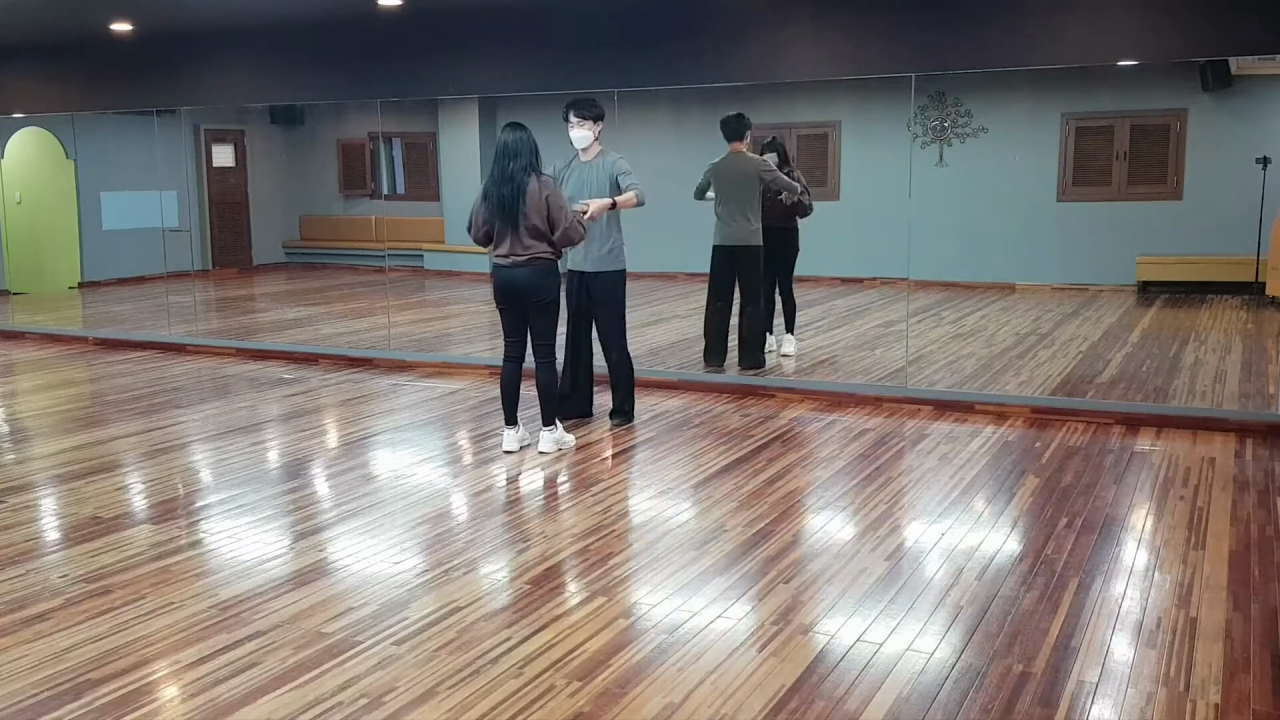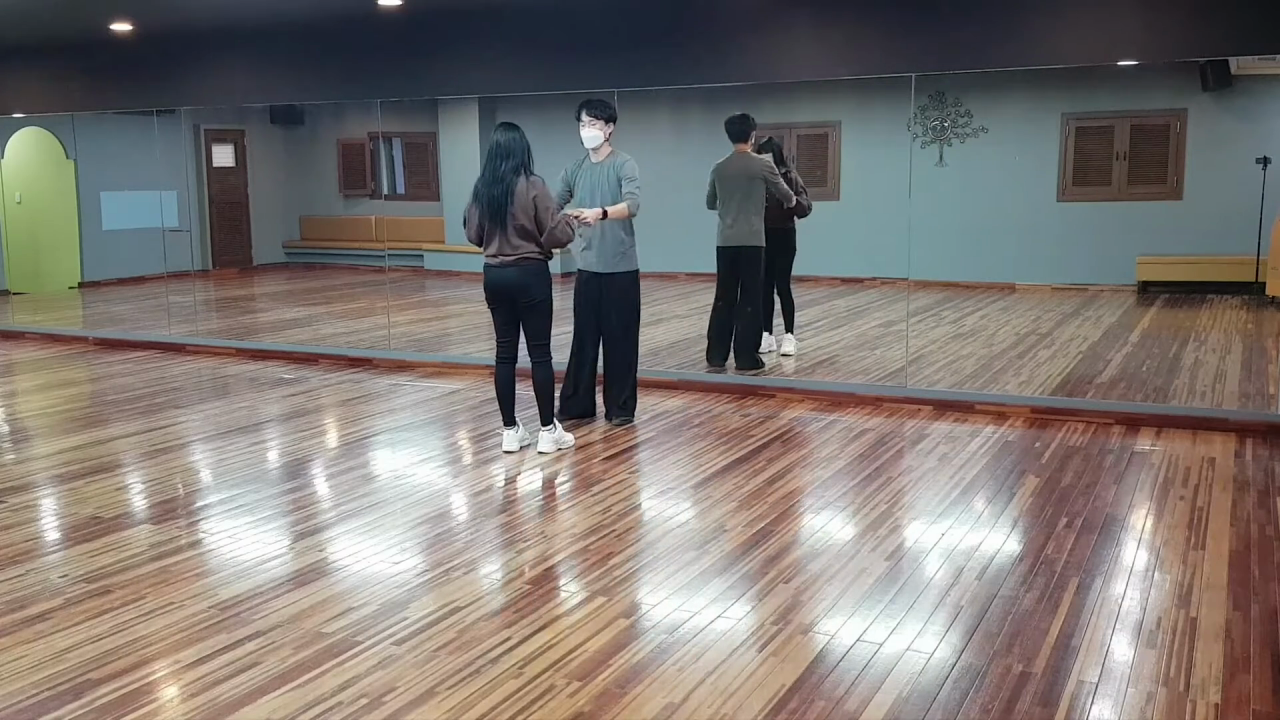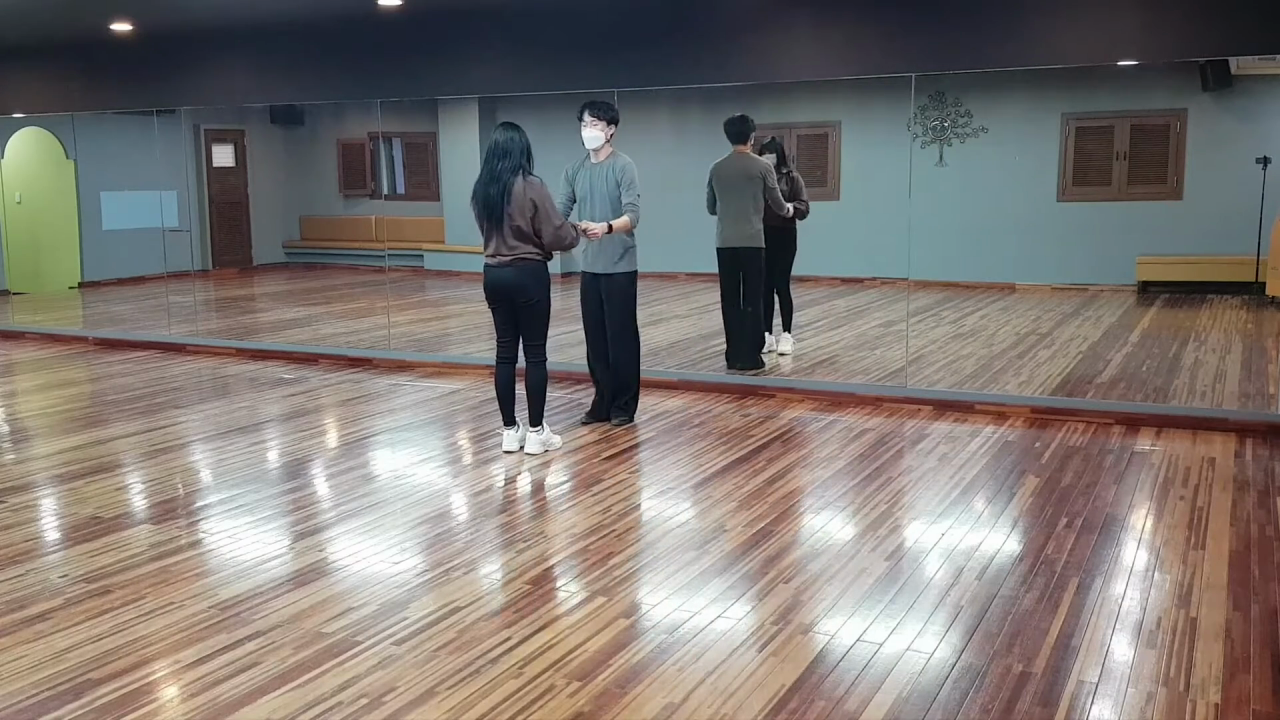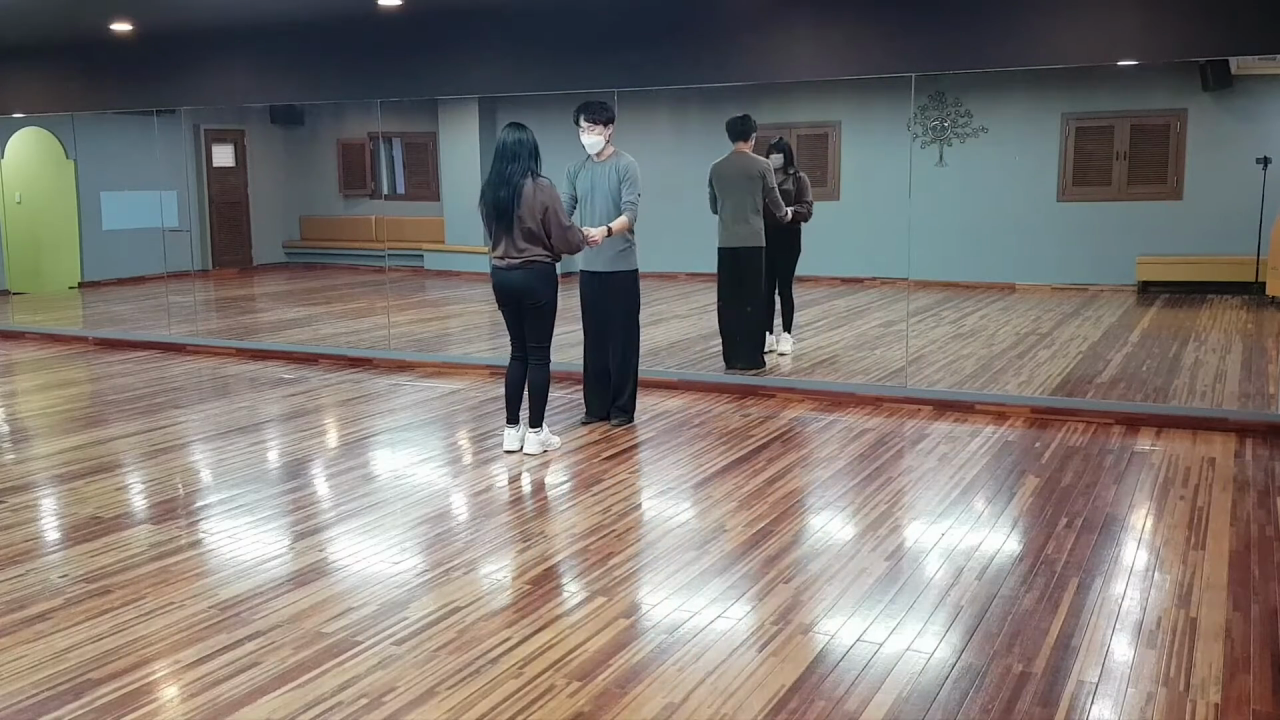
dt=0.3s
person 1, frame 1
left shoulder: (490, 189)
right shoulder: (543, 186)
left elbow: (478, 235)
right elbow: (568, 234)
right wrist: (580, 217)
left hip: (504, 275)
right hip: (538, 274)
left knee: (512, 351)
right knee: (544, 353)
left ankle: (511, 431)
right ankle: (550, 432)
person 1, frame 2
left shoulder: (482, 188)
right shoulder: (532, 185)
left elbow: (473, 234)
right elbow: (557, 235)
right wrist: (570, 220)
left hip: (494, 275)
right hip: (529, 274)
left knee: (505, 352)
right knee: (539, 353)
left ankle: (510, 431)
right ankle: (549, 431)
person 1, frame 3
left shoulder: (482, 188)
right shoulder: (531, 186)
right elbow: (556, 236)
right wrist: (575, 231)
left hip: (494, 274)
right hip: (528, 274)
left knee: (505, 352)
right knee: (535, 354)
left ankle: (510, 431)
right ankle: (536, 432)
person 1, frame 4
left shoulder: (490, 190)
right shoulder: (540, 188)
right elbow: (565, 239)
right wrist: (581, 237)
left hip: (502, 276)
right hip: (536, 276)
left knee: (519, 352)
right knee: (538, 355)
left ankle: (512, 430)
right ankle: (536, 433)
person 2, frame 1
left shoulder: (614, 163)
right shoulder: (563, 168)
left elbow: (638, 195)
left wrist: (608, 203)
left hip: (609, 266)
right hip: (576, 265)
left knee: (612, 337)
right knee: (577, 335)
left ankle: (623, 407)
right ankle: (575, 403)
person 2, frame 2
left shoulder: (624, 164)
right shoulder: (574, 170)
left elbow: (632, 204)
right elbow: (553, 205)
left wrist: (600, 213)
left hip: (620, 267)
right hip: (587, 266)
left knee: (620, 337)
right knee: (584, 335)
left ankle: (621, 406)
right ankle: (578, 403)
person 2, frame 3
left shoulder: (624, 167)
right shoulder: (574, 170)
left elbow: (632, 215)
right elbow: (561, 210)
left wrist: (606, 227)
left hip: (620, 267)
right hip: (590, 267)
left knee: (622, 337)
right knee: (596, 338)
left ankle: (623, 406)
right ankle: (602, 403)
person 2, frame 4
left shoulder: (625, 165)
right shoulder: (576, 170)
left elbow: (630, 214)
right elbow: (564, 209)
left wrist: (605, 231)
left hip: (621, 266)
right hip: (589, 266)
left knee: (622, 337)
right knee: (594, 337)
left ankle: (622, 407)
right ankle: (597, 404)
person 3, frame 1
left shoulder: (714, 168)
right shoulder: (758, 164)
left elbow: (698, 194)
right elbow: (793, 189)
right wrist: (794, 190)
left hip: (722, 242)
right hip: (749, 241)
left knee: (718, 300)
right knee: (751, 301)
left ankle: (714, 357)
right ankle: (750, 358)
person 3, frame 2
left shoulder: (719, 168)
right shoulder: (762, 165)
left elbow: (710, 204)
right elbow: (788, 197)
right wrist: (791, 201)
left hip: (725, 242)
right hip: (751, 242)
left knee: (723, 299)
right knee: (749, 300)
left ankle: (716, 357)
right ankle: (746, 359)
person 3, frame 3
left shoulder: (716, 169)
right shoulder: (762, 167)
left elbow: (711, 208)
right elbow: (776, 203)
right wrist: (788, 210)
left hip: (725, 243)
right hip: (751, 242)
left knee: (730, 301)
right knee: (751, 300)
left ankle: (734, 356)
right ankle: (748, 358)
person 3, frame 4
left shoulder: (716, 168)
right shoulder: (761, 166)
right elbow: (774, 202)
right wrist: (785, 214)
left hip: (726, 243)
right hip: (752, 242)
left knee: (728, 300)
right knee: (751, 300)
left ankle: (732, 356)
right ankle: (749, 357)
person 4, frame 1
left shoulder: (793, 177)
left elbow: (807, 209)
left wrist: (795, 199)
left hip: (786, 237)
right hip: (763, 237)
left knee: (785, 287)
right knee: (766, 288)
left ankle: (789, 337)
right ankle: (768, 335)
person 4, frame 2
left shoulder: (790, 177)
left elbow: (806, 208)
left wrist: (794, 201)
left hip: (783, 238)
left knee: (783, 287)
right knee: (765, 288)
left ankle: (789, 336)
right ankle: (767, 335)
person 4, frame 3
left shoulder: (792, 178)
left elbow: (804, 208)
left wrist: (789, 208)
left hip: (784, 237)
right hip: (761, 237)
left knee: (782, 287)
right knee: (765, 288)
left ankle: (786, 335)
right ankle: (767, 335)
person 4, frame 4
left shoulder: (799, 179)
left elbow: (806, 210)
left wrist: (790, 212)
left hip: (788, 238)
right hip: (765, 237)
left knee: (784, 287)
right knee: (766, 288)
left ankle: (786, 335)
right ankle: (768, 334)
